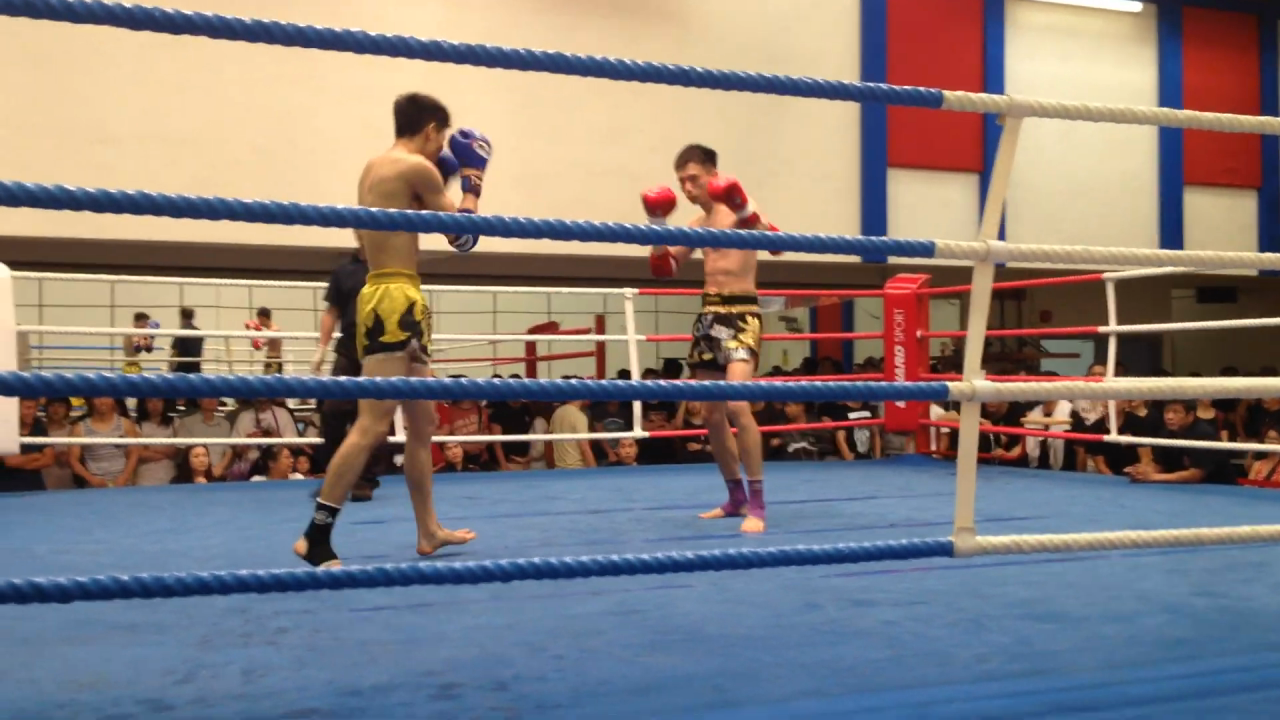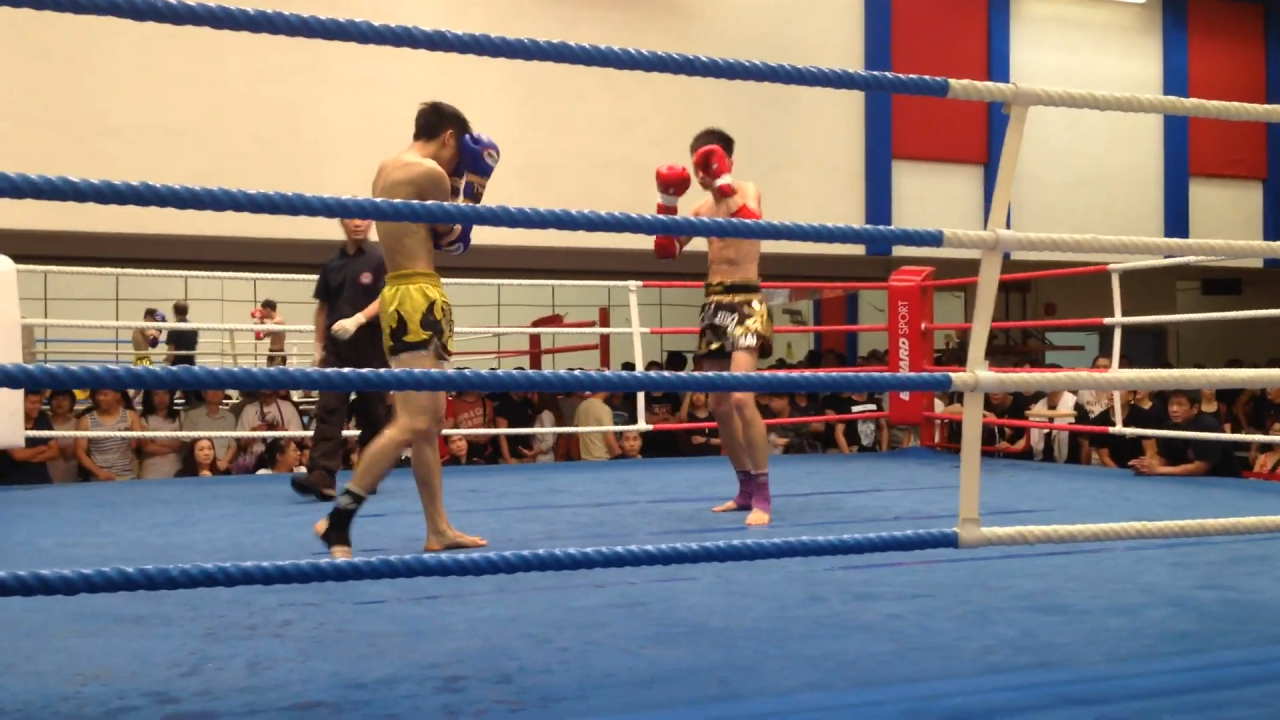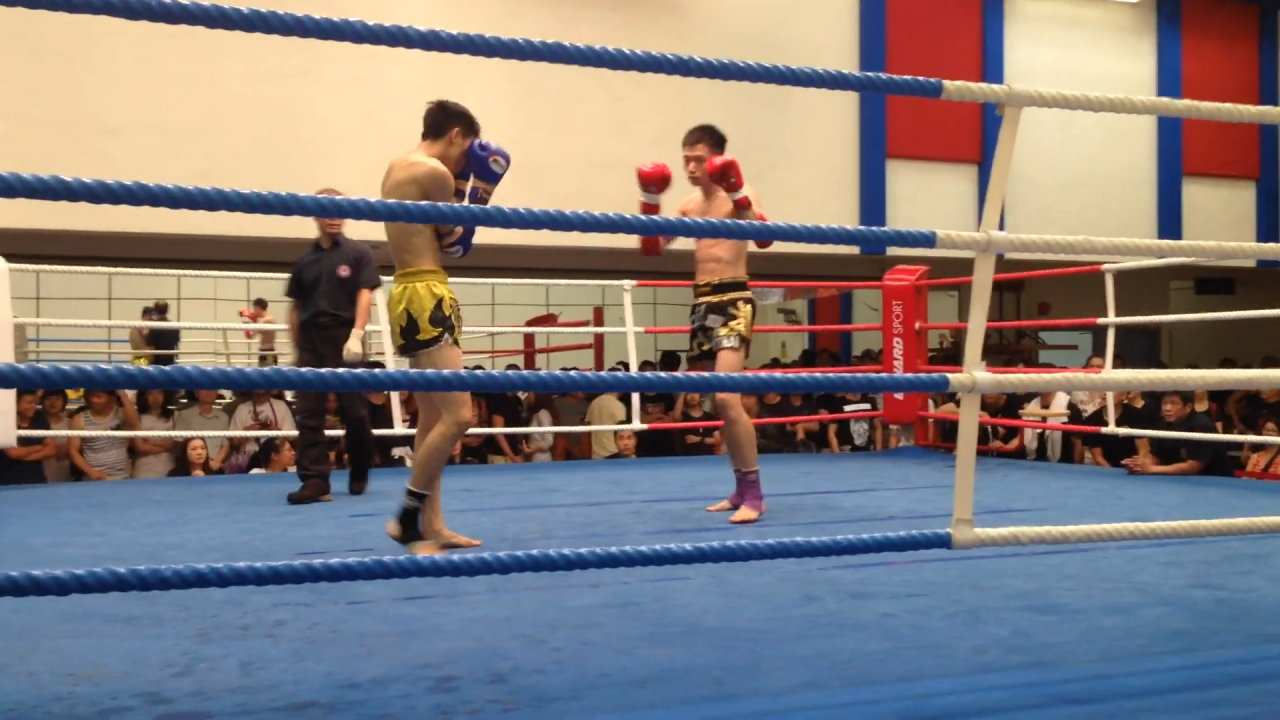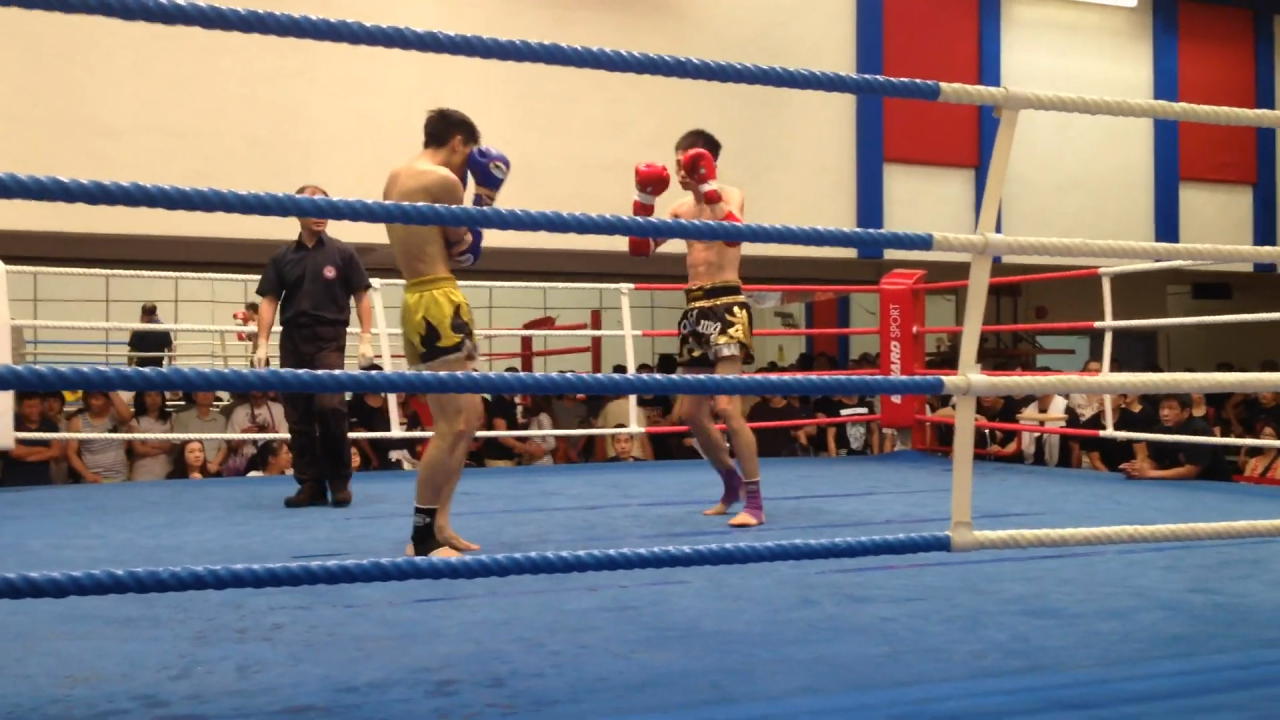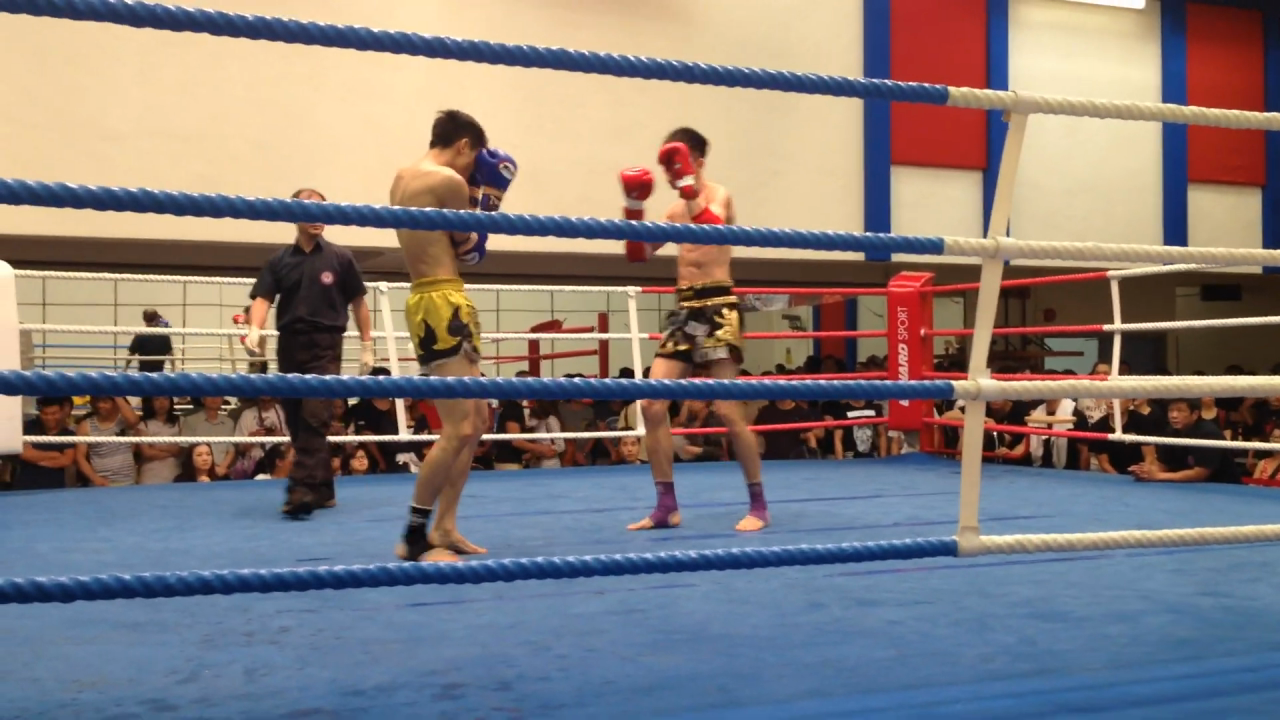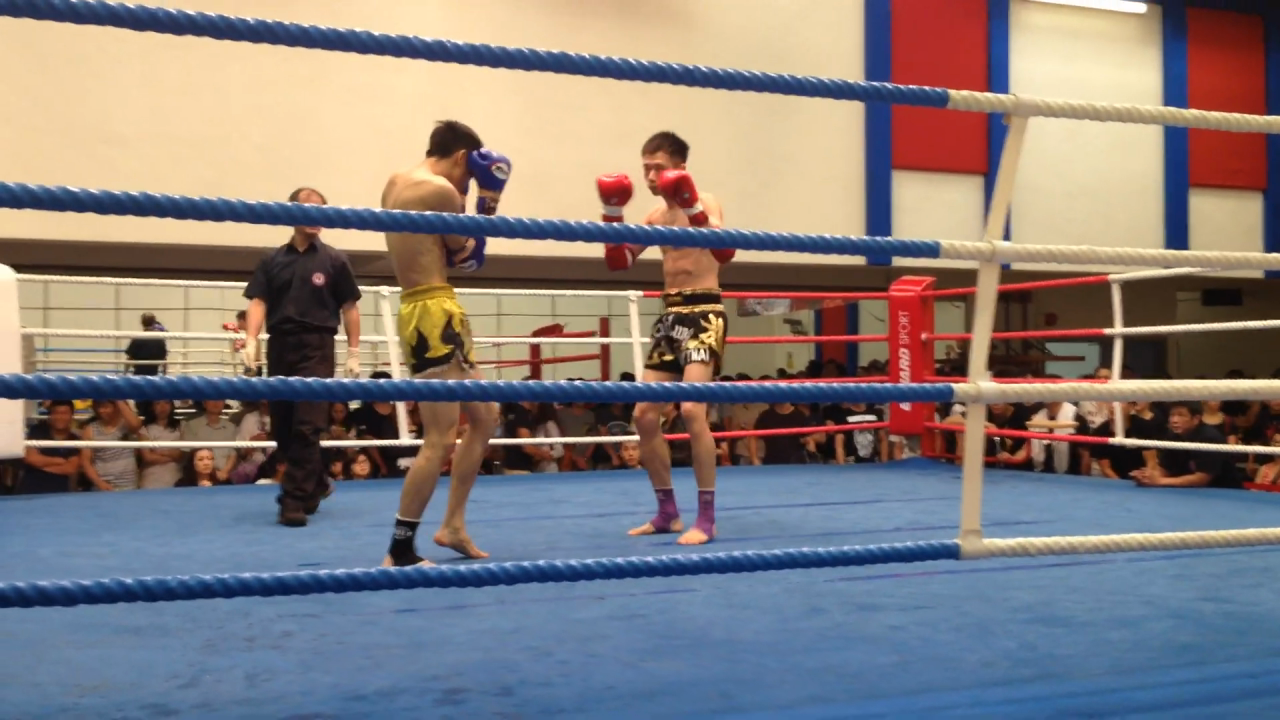
dt=0.2s
person 1, frame 1
left shoulder: (376, 167)
right shoulder: (416, 167)
right elbow: (462, 233)
left wrist: (440, 180)
right wrist: (473, 172)
left hip: (390, 300)
right hip: (394, 300)
left knee: (423, 423)
right knee: (372, 427)
left ankle: (429, 531)
right ankle: (315, 537)
person 1, frame 2
left shoulder: (388, 169)
right shoulder: (428, 172)
right elbow: (454, 240)
left wrist: (452, 181)
right wrist: (477, 178)
left hip: (409, 300)
right hip: (416, 300)
left knee: (429, 424)
right knee: (411, 425)
left ankle: (439, 529)
right ankle: (337, 521)
person 1, frame 3
left shoulder: (397, 168)
right shoulder: (434, 171)
right elbow: (455, 242)
left wrist: (458, 182)
right wrist: (479, 188)
left hip: (412, 296)
right hip: (425, 296)
left knee: (434, 420)
right knee: (458, 415)
left ankle: (431, 525)
right ankle: (408, 518)
person 1, frame 4
left shoulder: (397, 178)
right shoulder: (443, 180)
right elbow: (464, 251)
right wrist: (484, 193)
left hip: (418, 302)
right hip: (438, 302)
left knee: (468, 418)
right knee: (451, 427)
left ankle: (438, 526)
right ankle: (422, 536)
person 1, frame 5
left shoulder: (403, 178)
right shoulder: (448, 181)
right elbow: (471, 250)
left wrist: (472, 189)
right wrist: (491, 192)
left hip: (429, 303)
right hip: (442, 305)
left knee: (475, 420)
right knee: (458, 430)
left ankle: (444, 527)
right ankle: (415, 536)
person 1, frame 6
left shoulder: (395, 184)
right shoulder: (441, 190)
right elbow: (468, 257)
left wrist: (464, 194)
right wrist: (489, 195)
left hip: (423, 311)
right hip: (433, 314)
left knee: (485, 418)
right knee: (439, 440)
left ankle: (453, 524)
right ankle: (400, 549)
person 2, frame 1
left shoulder: (739, 210)
right shoulder: (697, 225)
right elbow: (663, 270)
left wrist: (744, 210)
right wrist: (657, 223)
left hip: (740, 313)
right hip: (708, 316)
left knee: (736, 405)
right knee: (712, 415)
left ankle: (756, 504)
right ankle: (736, 498)
person 2, frame 2
left shoulder: (745, 192)
right shoulder: (703, 208)
left elbow: (752, 225)
right elbow: (666, 251)
left wrist: (723, 178)
right wrist: (668, 201)
left hip: (745, 301)
right hip: (713, 303)
left knee: (741, 397)
right knee: (719, 405)
left ankle: (762, 498)
right ankle: (746, 490)
person 2, frame 3
left shoulder: (739, 193)
right shoulder: (688, 205)
left elbow: (764, 238)
right elbow: (651, 248)
left wrist: (737, 190)
right wrist: (650, 199)
left hip: (732, 300)
right hip: (702, 303)
left knee: (726, 398)
right knee: (720, 404)
left ankle: (753, 495)
right ankle: (742, 490)
person 2, frame 4
left shoulder: (729, 194)
right shoulder: (681, 209)
left elbow: (732, 236)
right elbow: (640, 248)
left wrist: (708, 185)
right wrist: (645, 198)
left hip: (726, 305)
right hip: (694, 309)
left knee: (726, 408)
right knee: (692, 413)
left ankle: (754, 503)
right ankle: (732, 485)
person 2, frame 5
left shoulder: (717, 195)
right shoulder: (675, 209)
left elbow: (712, 231)
right elbow: (638, 254)
left wrist: (686, 181)
right wrist: (634, 204)
left hip: (716, 307)
right hip: (684, 310)
left knee: (727, 411)
right knee: (652, 406)
left ankle: (759, 506)
right ankle: (665, 507)
person 2, frame 6
left shoulder: (704, 201)
right shoulder: (656, 216)
left elbow: (723, 252)
right elbow: (618, 261)
left wrist: (692, 206)
right wrist: (612, 211)
left hip: (703, 313)
right hip: (670, 316)
left knee: (692, 410)
right knee: (644, 415)
left ankle: (706, 517)
right ankle: (666, 512)
person 3, frame 1
right shoulder: (343, 270)
right elbow: (332, 311)
right wrist: (321, 348)
right hip: (348, 348)
right knee: (332, 410)
left ankle: (367, 478)
person 3, frame 2
left shoulder: (381, 259)
right shoulder: (332, 265)
right elbow: (323, 307)
left wrist: (357, 320)
right wrist: (319, 347)
left hip: (371, 345)
right hip: (337, 346)
left knee: (373, 415)
right knee: (327, 409)
right ankle: (321, 476)
person 3, frame 3
left shoulder: (358, 253)
right shoulder: (305, 261)
left elbow: (366, 295)
right elbow: (296, 306)
left wrist: (356, 335)
right wrist: (295, 349)
left hip: (345, 343)
right hip: (311, 342)
left knee: (354, 412)
right knee: (308, 414)
left ankle: (360, 472)
right ankle: (315, 481)
person 3, frame 4
left shoulder: (343, 253)
right shoulder: (283, 258)
left elbow: (361, 297)
right elbow: (270, 300)
left wrist: (366, 340)
right wrist: (262, 342)
left hip: (329, 339)
right hip: (292, 342)
left knee: (330, 407)
right knee: (298, 418)
left ankle: (339, 477)
right ankle: (311, 484)
person 3, frame 5
left shoulder: (340, 258)
right shoulder: (279, 262)
left elbow: (358, 303)
right elbow: (262, 299)
left wrist: (366, 346)
right wrist: (254, 329)
left hip: (325, 346)
right hip: (290, 347)
left knee: (314, 418)
right knee: (297, 423)
left ankle: (303, 490)
right ankle: (321, 489)
person 3, frame 6
left shoulder: (334, 260)
right shoulder: (273, 261)
left elbow: (349, 308)
right elbow: (258, 302)
left wrist: (353, 352)
right wrist: (251, 341)
left hip: (316, 349)
right hip: (280, 348)
left knee: (306, 426)
right knee: (283, 426)
left ankle: (295, 499)
right ankle: (314, 485)
